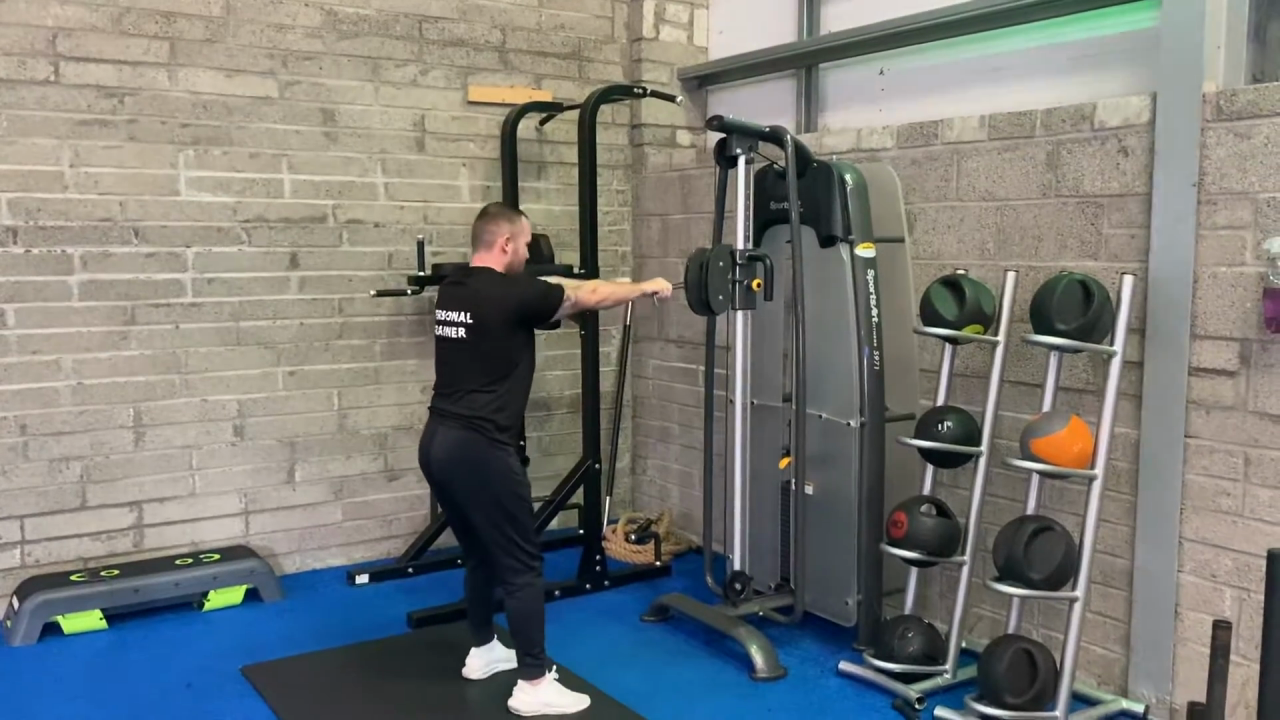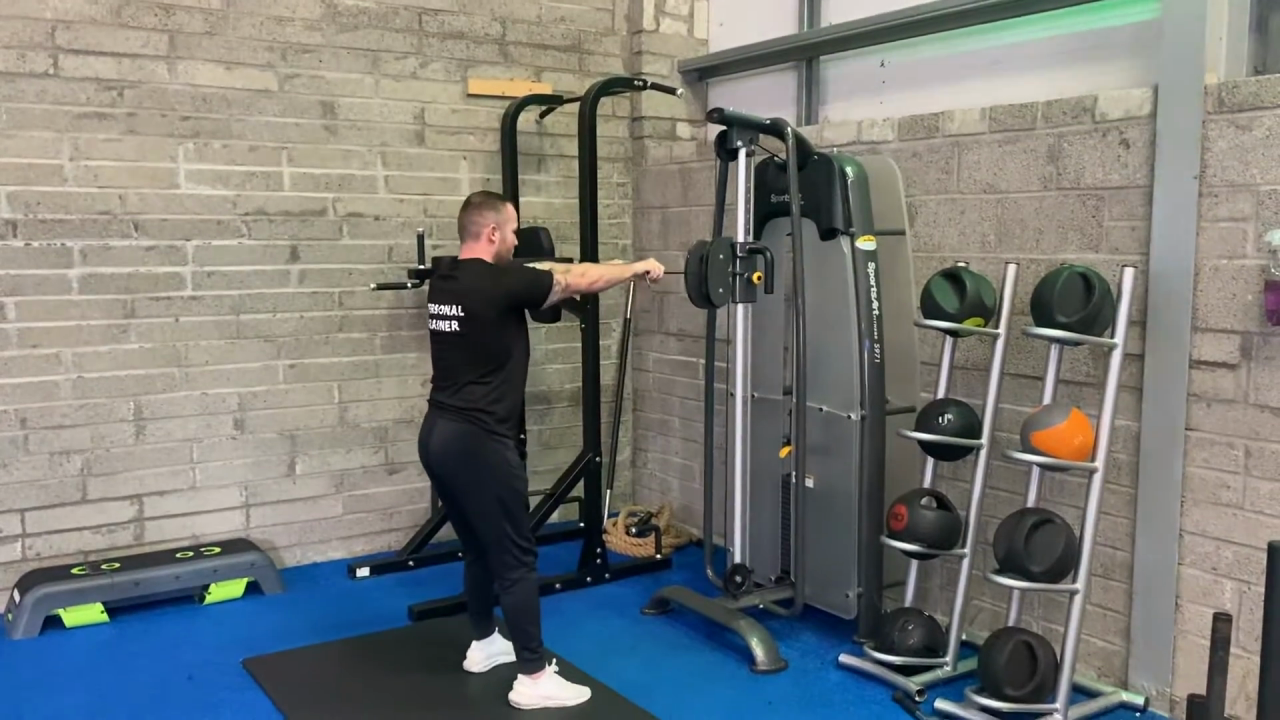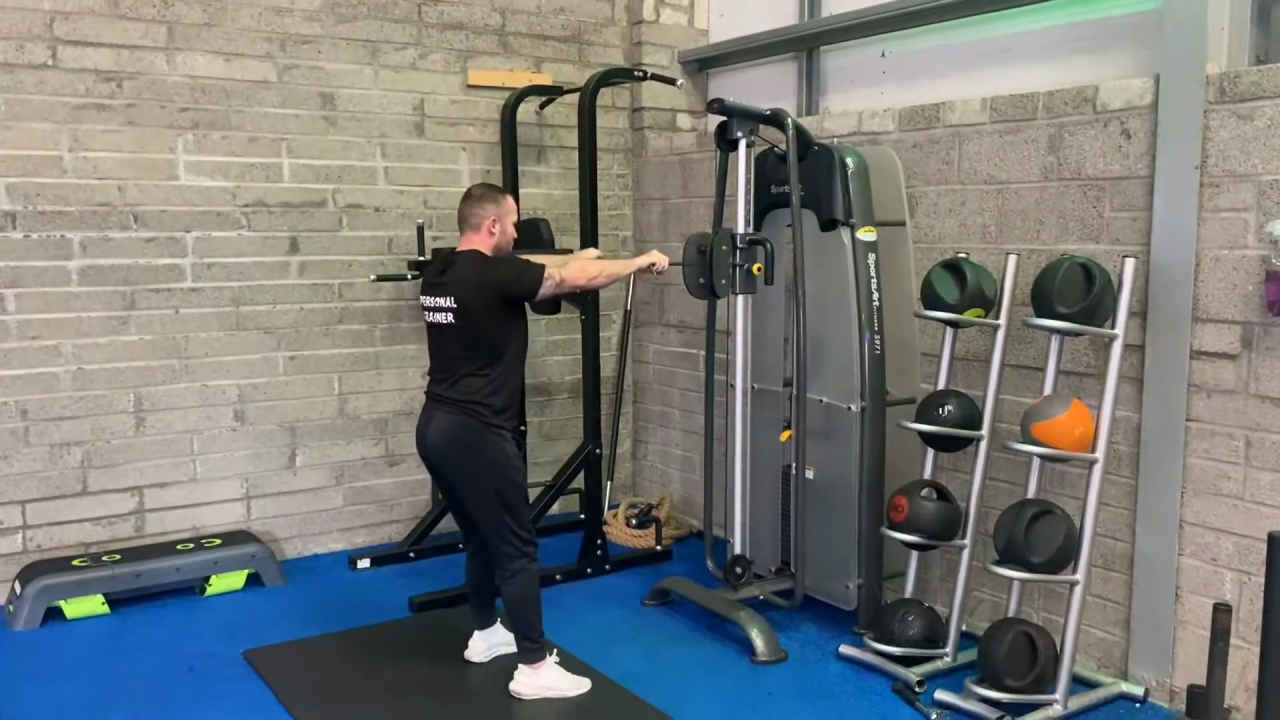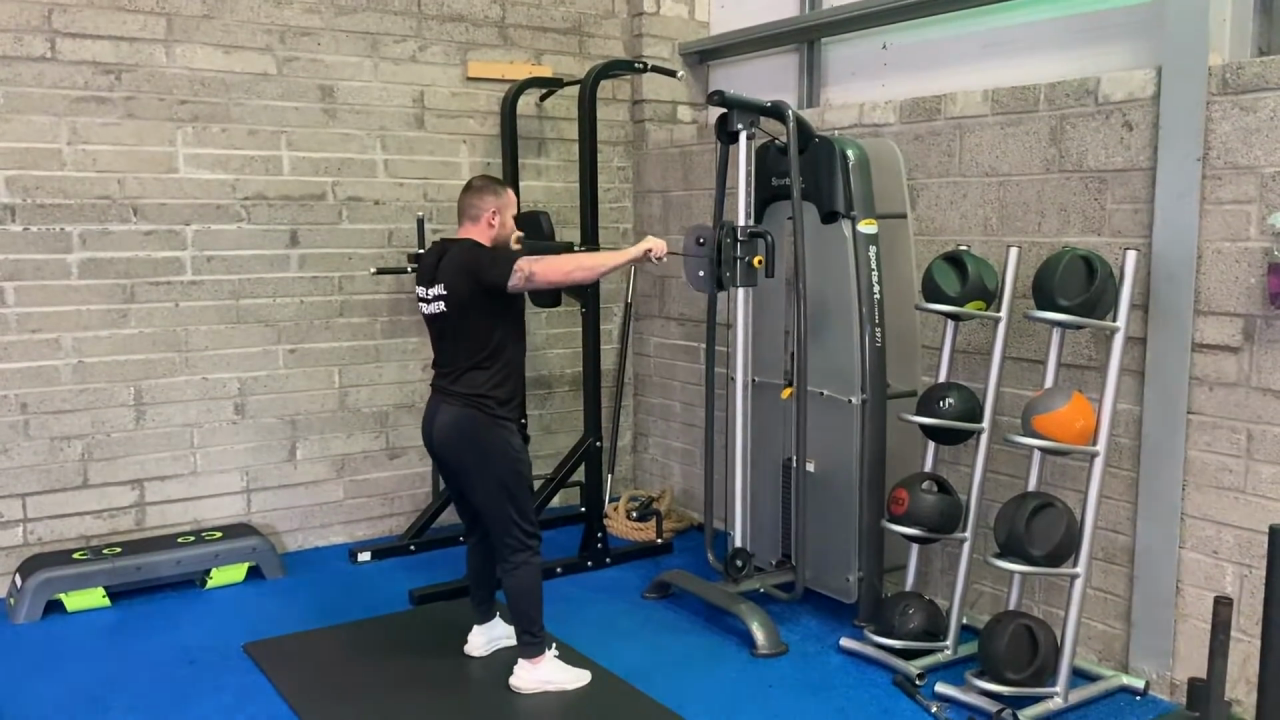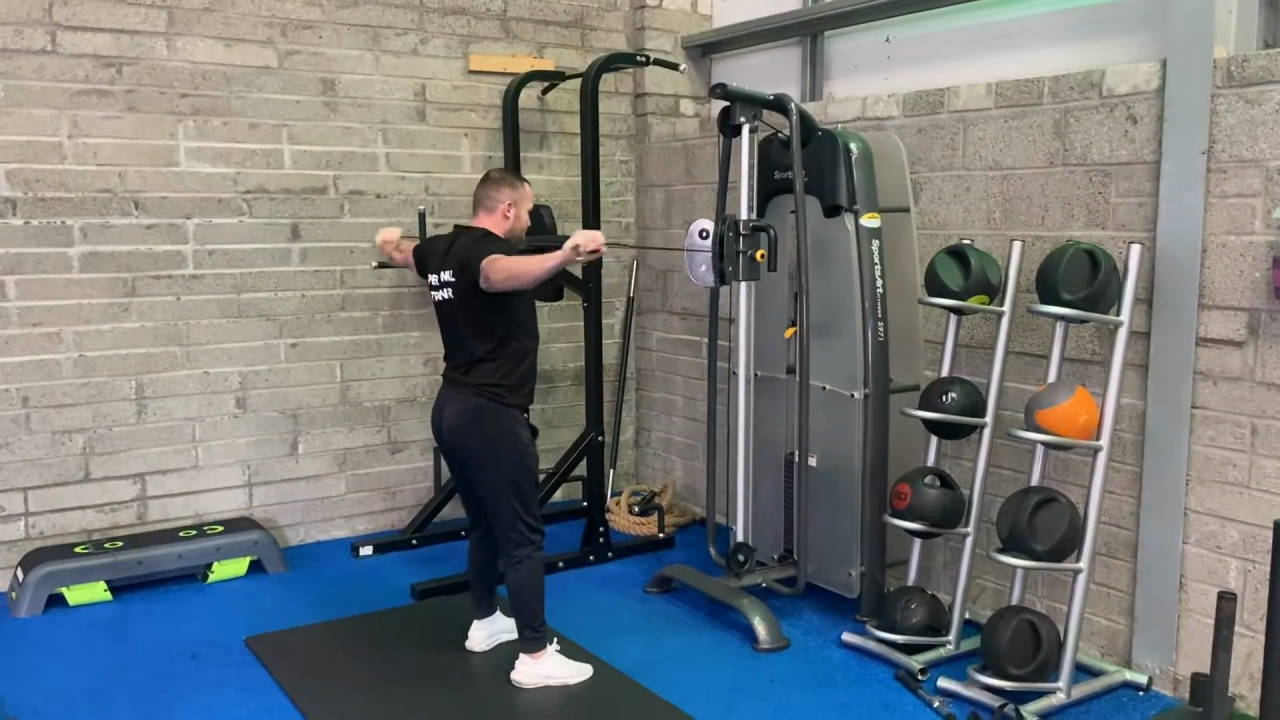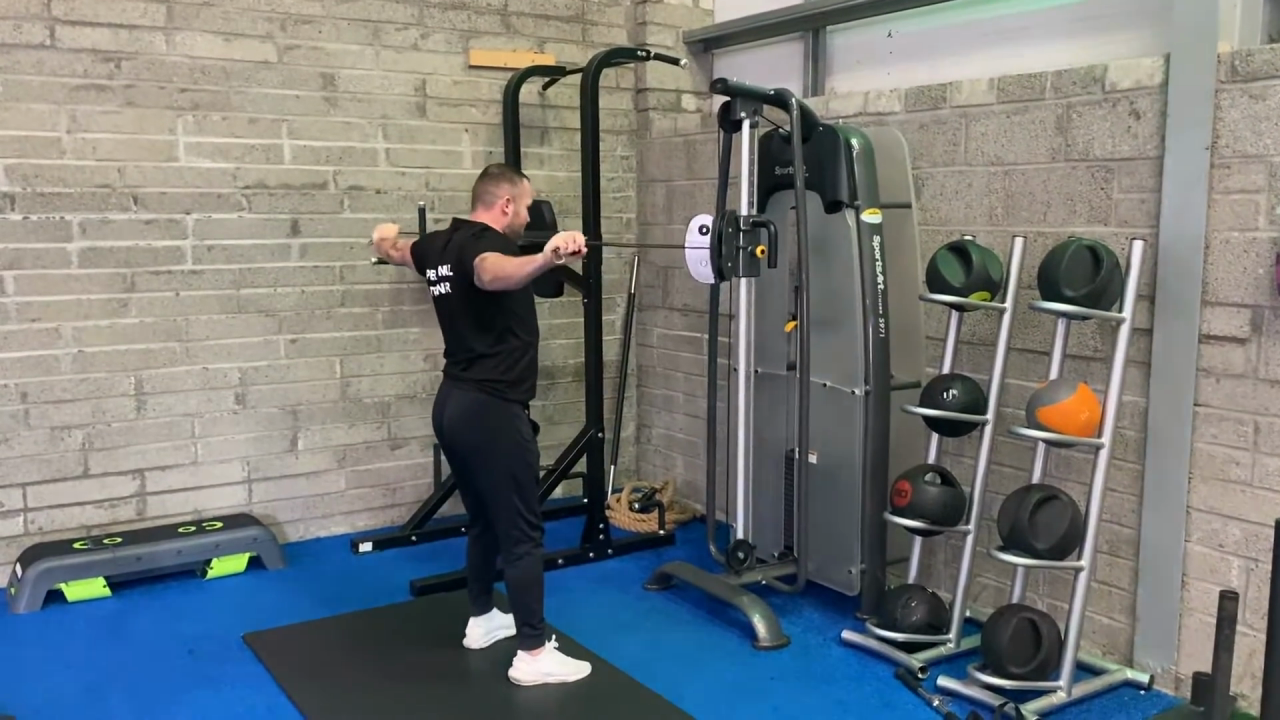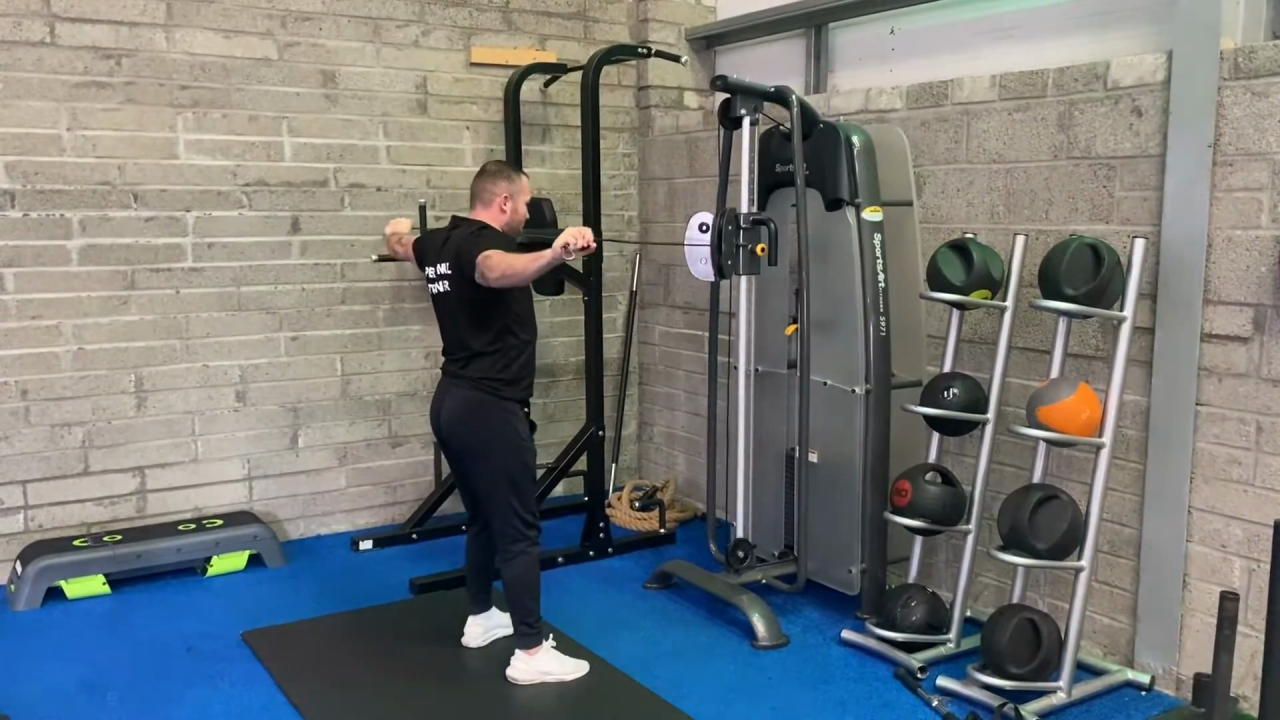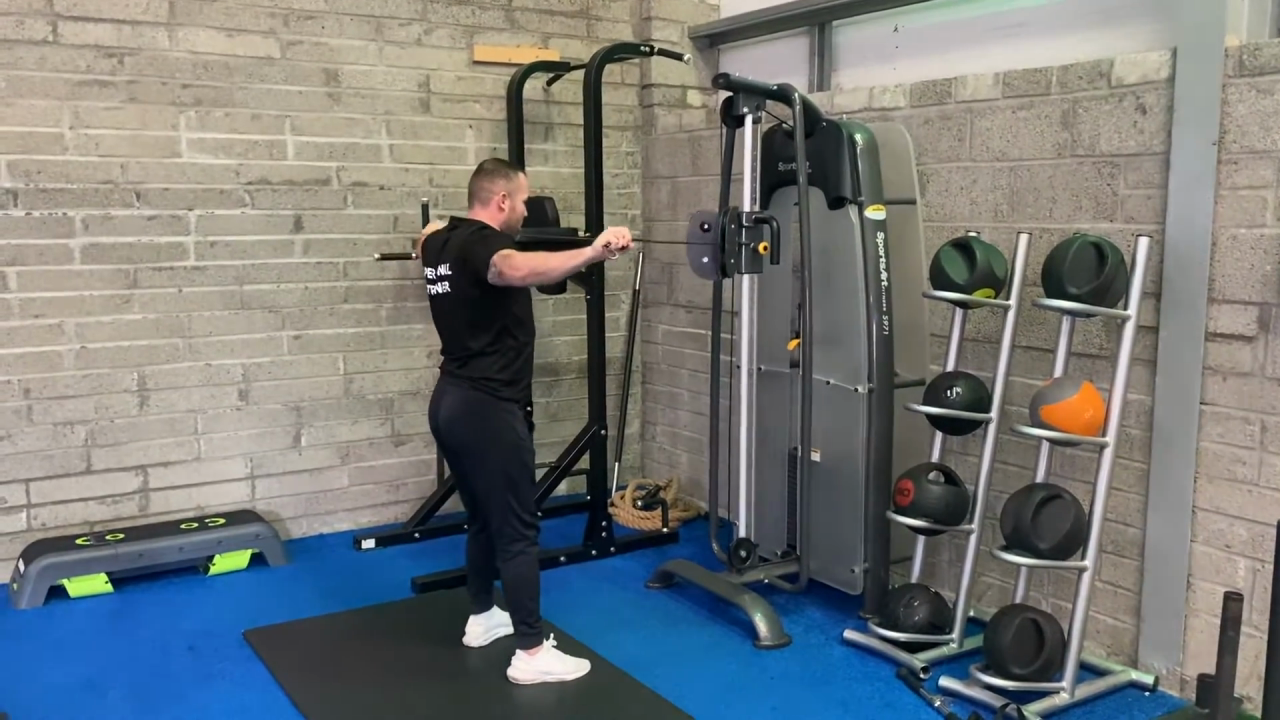
dt=0.4s
person 1, frame 1
left shoulder: (453, 290)
right shoulder: (509, 294)
right elbow: (587, 298)
left wrist: (614, 285)
right wrist: (645, 287)
left hip: (439, 442)
right hip: (479, 449)
left knee: (481, 554)
right knee: (520, 564)
left ankle: (483, 650)
person 1, frame 2
left shoulder: (445, 282)
right shoulder: (498, 283)
left elbow: (548, 275)
right elbow: (578, 282)
left wrist: (596, 267)
right wrist: (637, 268)
left hip: (439, 434)
right hip: (478, 442)
left knee: (480, 548)
right knee: (515, 558)
left ankle: (484, 644)
right ankle: (533, 679)
person 1, frame 3
left shoulder: (442, 271)
right shoulder: (492, 275)
right elbow: (578, 278)
left wrist: (575, 253)
right wrist: (640, 262)
left hip: (436, 426)
right hip: (475, 433)
left knee: (481, 537)
right knee: (516, 549)
left ankle: (485, 633)
right ankle: (534, 668)
person 1, frame 4
left shoulder: (436, 260)
right shoulder: (480, 264)
right elbow: (555, 271)
left wrist: (504, 245)
right wrist: (632, 253)
left hip: (443, 417)
right hip: (481, 424)
left knee: (481, 530)
right knee: (519, 541)
left ankle: (485, 628)
right ankle: (533, 662)
person 1, frame 5
left shoulder: (441, 250)
right shoulder: (490, 250)
left elbow: (397, 252)
right elbow: (504, 274)
left wrist: (390, 239)
right wrist: (565, 254)
left hip: (453, 408)
right hip: (491, 415)
left knee: (485, 525)
right knee: (523, 535)
left ankle: (485, 622)
right ankle: (536, 657)
person 1, frame 6
left shoulder: (440, 245)
right shoulder: (487, 244)
left elbow: (394, 250)
right elbow: (495, 273)
left wrist: (386, 236)
right wrist: (547, 257)
left hip: (454, 404)
right hip: (492, 411)
left knee: (484, 521)
right knee: (522, 533)
left ankle: (482, 619)
right ankle: (533, 654)
person 1, frame 7
left shoulder: (439, 243)
right shoulder: (481, 243)
left elbow: (400, 245)
right elbow: (499, 270)
left wrist: (398, 229)
right wrist: (556, 252)
left hip: (452, 401)
right hip: (490, 410)
left knee: (483, 519)
right knee: (518, 531)
left ankle: (482, 618)
right ankle: (531, 653)
person 1, frame 8
left shoulder: (440, 244)
right shoulder: (482, 244)
right elbow: (518, 269)
right wrist: (594, 251)
left hip: (450, 401)
right hip: (488, 409)
left knee: (483, 519)
right knee: (517, 530)
left ankle: (482, 617)
right ankle: (532, 653)
